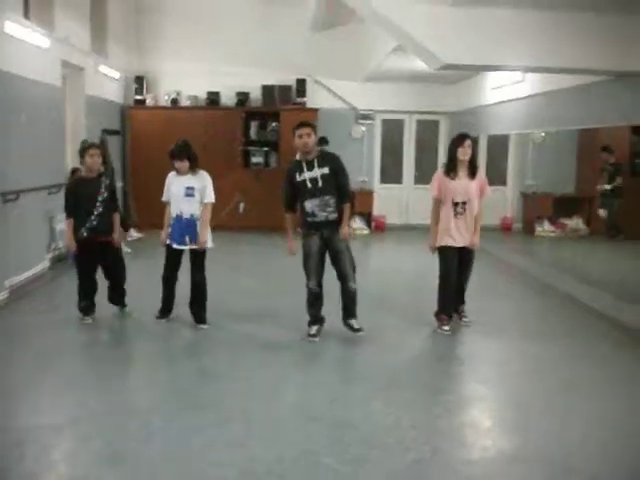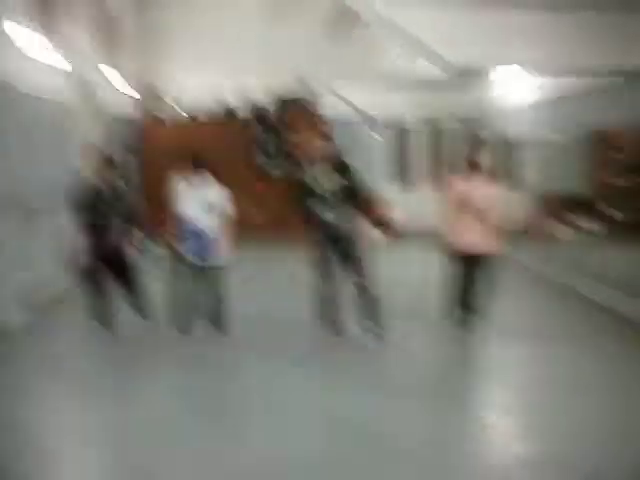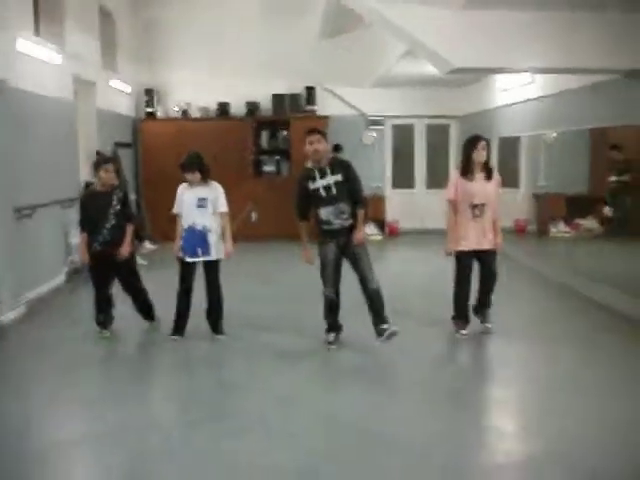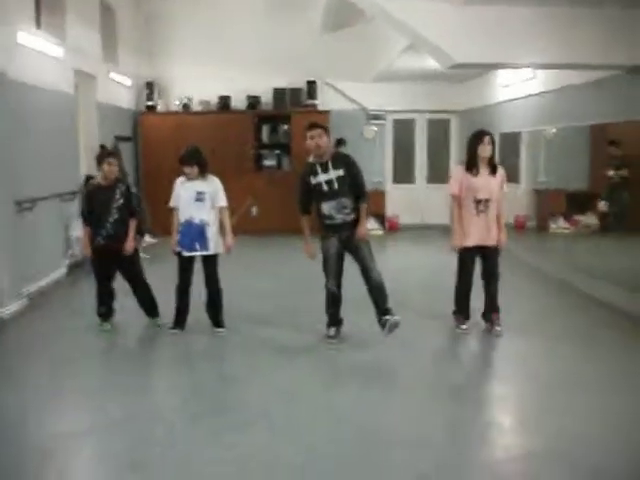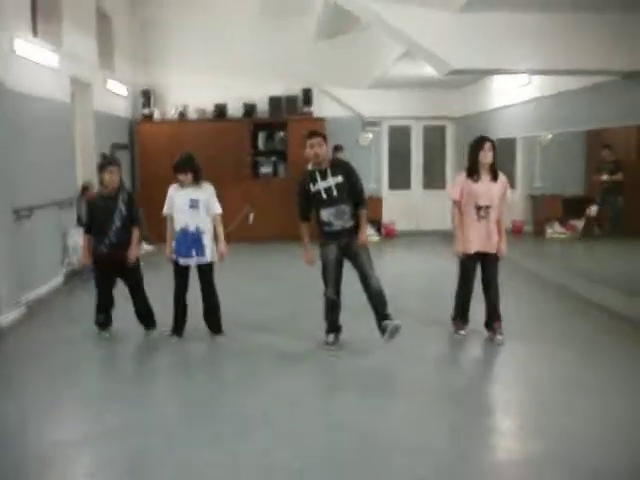
dt=0.1s
person 1, frame 1
left shoulder: (332, 160)
right shoulder: (293, 170)
left elbow: (345, 194)
right elbow: (290, 207)
left wrist: (345, 224)
right wrist: (290, 237)
left hip: (335, 229)
right hip: (311, 232)
left knee: (347, 275)
right knee: (313, 281)
left ankle: (350, 317)
right ankle: (315, 321)
person 1, frame 2
left shoulder: (341, 167)
right shoulder: (305, 175)
left elbow: (358, 197)
right elbow: (305, 212)
right wrist: (312, 242)
left hip: (346, 232)
right hip: (324, 236)
left knee: (362, 278)
right knee: (326, 283)
left ankle: (371, 321)
right ankle: (332, 323)
person 1, frame 3
left shoulder: (343, 167)
right shoulder: (305, 178)
left elbow: (359, 200)
right elbow: (303, 216)
left wrist: (360, 228)
right wrist: (305, 247)
left hip: (351, 233)
right hip: (328, 240)
left knee: (369, 278)
right knee: (330, 288)
left ankle: (381, 324)
right ankle: (333, 329)
person 1, frame 4
left shoulder: (345, 161)
right shoulder: (307, 173)
left elbow: (361, 193)
right elbow: (305, 210)
left wrist: (363, 223)
right wrist: (307, 241)
left hip: (354, 228)
right hip: (330, 234)
left knee: (371, 271)
right knee: (332, 281)
left ankle: (385, 316)
right ankle: (333, 323)
person 1, frame 5
left shoulder: (344, 168)
right shoulder: (306, 180)
left elbow: (360, 200)
right elbow: (304, 217)
left wrist: (363, 229)
right wrist: (306, 247)
left hip: (353, 235)
right hip: (329, 241)
left knee: (370, 278)
right knee: (331, 289)
left ankle: (384, 321)
right ankle: (332, 330)
person 2, frame 1
left shoulder: (478, 176)
right shoulder: (442, 175)
left elbow: (479, 208)
right elbow: (435, 207)
left wrist: (477, 234)
right wrist: (433, 235)
left hip: (468, 236)
right hip: (447, 236)
left knee: (463, 275)
right knee: (448, 275)
left ankle: (458, 306)
right ankle: (443, 315)
person 2, frame 2
left shoulder: (492, 181)
right shoulder: (459, 181)
left elbow: (495, 211)
right elbow: (452, 210)
left wrist: (498, 237)
right wrist: (452, 239)
left hip: (486, 239)
right hip: (464, 240)
left knee: (478, 276)
right knee: (466, 278)
left ankle: (471, 308)
right ankle: (464, 315)
person 2, frame 3
left shoulder: (493, 177)
right shoulder: (458, 178)
left elbow: (494, 209)
right elbow: (451, 210)
left wrist: (498, 235)
right wrist: (451, 239)
left hip: (486, 239)
right hip: (464, 239)
left knee: (490, 275)
right knee: (463, 280)
left ankle: (482, 310)
right ankle: (461, 319)
person 2, frame 4
left shoulder: (499, 173)
right shoulder: (462, 173)
left elbow: (499, 205)
right elbow: (455, 205)
left wrist: (502, 231)
right wrist: (456, 234)
left hip: (490, 235)
right hip: (468, 235)
left knee: (492, 275)
right knee: (465, 276)
left ankle: (492, 315)
right ankle: (461, 315)
person 2, frame 5
left shoulder: (500, 179)
right shoulder: (463, 179)
left elbow: (501, 212)
right elbow: (456, 211)
left wrist: (502, 239)
right wrist: (459, 240)
left hip: (491, 241)
right hip: (469, 241)
left knee: (491, 283)
right knee: (466, 282)
left ankle: (494, 324)
right ankle: (460, 319)
person 3, frame 1
left shoulder: (203, 177)
right shoulder: (171, 178)
left elbow: (207, 207)
right elbow: (168, 206)
left wrist: (203, 233)
right wrist: (165, 229)
left hip: (196, 233)
right hip: (175, 233)
left knee: (198, 275)
right knee: (169, 272)
left ankle: (199, 315)
right ankle: (165, 309)
person 3, frame 2
left shoulder: (218, 190)
right shoulder: (184, 189)
left elbow: (225, 218)
right elbow: (181, 217)
left wrist: (225, 244)
right wrist: (178, 241)
left hip: (213, 246)
right hip: (191, 246)
left knee: (214, 285)
right knee: (186, 285)
left ankle: (218, 323)
right ankle: (184, 322)
person 3, frame 3
left shoulder: (214, 189)
right shoulder: (182, 189)
left elbow: (222, 216)
right elbow: (179, 217)
left wrist: (228, 241)
right wrist: (177, 242)
left hip: (210, 246)
right hip: (188, 246)
left knee: (213, 286)
right knee: (184, 287)
left ankle: (216, 325)
right ankle: (179, 326)
person 3, frame 4
left shoulder: (213, 183)
right shoulder: (179, 183)
left elbow: (222, 210)
right elbow: (176, 212)
left wrist: (228, 235)
right wrist: (174, 236)
left hip: (208, 240)
right hip: (185, 240)
left knee: (212, 280)
right knee: (183, 281)
left ankle: (217, 320)
right ankle: (179, 320)
person 3, frame 5
left shoulder: (207, 189)
right shoulder: (173, 191)
left elbow: (216, 217)
right elbow: (170, 219)
left wrist: (221, 242)
right wrist: (169, 245)
left hip: (203, 247)
right hip: (181, 247)
left knee: (208, 287)
right knee: (180, 289)
left ankle: (215, 326)
right ankle: (177, 328)
person 4, frame 1
left shoulder: (106, 182)
right shoulder: (75, 185)
left elbow: (114, 209)
right elbow: (70, 214)
left wrist: (117, 231)
right wrist: (70, 238)
left hip: (106, 237)
right hip: (84, 239)
left knee: (117, 272)
right knee: (86, 276)
left ankle: (118, 300)
right ankle: (87, 310)
person 4, frame 2
left shoulder: (120, 193)
right shoulder: (87, 195)
left elbow: (130, 220)
right elbow: (84, 225)
left wrist: (127, 242)
right wrist: (87, 252)
left hip: (117, 246)
right hip: (97, 249)
left knee: (130, 281)
right knee: (98, 286)
left ankle: (140, 309)
right ankle: (104, 319)
person 4, frame 3
left shoulder: (120, 194)
right shoulder: (88, 198)
left elbow: (129, 221)
right elbow: (84, 227)
left wrist: (127, 244)
right wrist: (84, 250)
left hip: (120, 250)
right hip: (98, 252)
left knee: (134, 285)
right knee: (101, 289)
left ankle: (149, 315)
right ankle: (104, 323)
person 4, frame 4
left shoulder: (123, 188)
right shoulder: (91, 191)
left elbow: (132, 215)
right elbow: (87, 221)
left wrist: (131, 239)
right wrist: (86, 244)
left hip: (124, 244)
right hip: (101, 246)
left knee: (137, 280)
right knee: (103, 282)
left ankle: (153, 313)
right ankle: (105, 315)
person 4, frame 5
left shoulder: (126, 196)
right shoulder: (94, 201)
left elbow: (135, 224)
right elbow: (89, 230)
left wrist: (135, 247)
right wrist: (87, 253)
left hip: (126, 253)
right hip: (103, 255)
left knee: (137, 289)
right knee: (104, 291)
left ankle: (149, 324)
right ankle: (103, 324)
